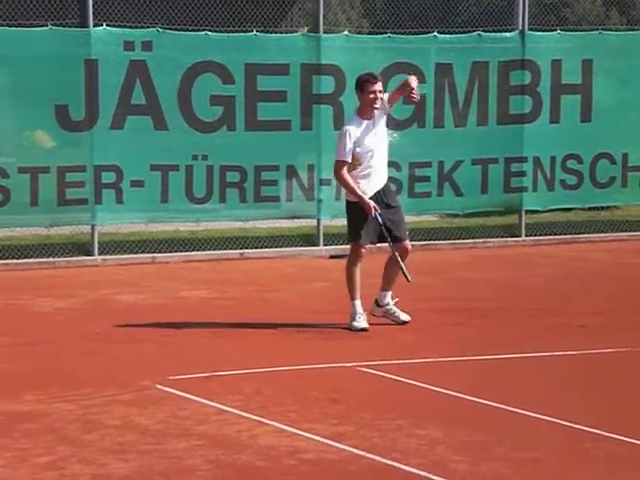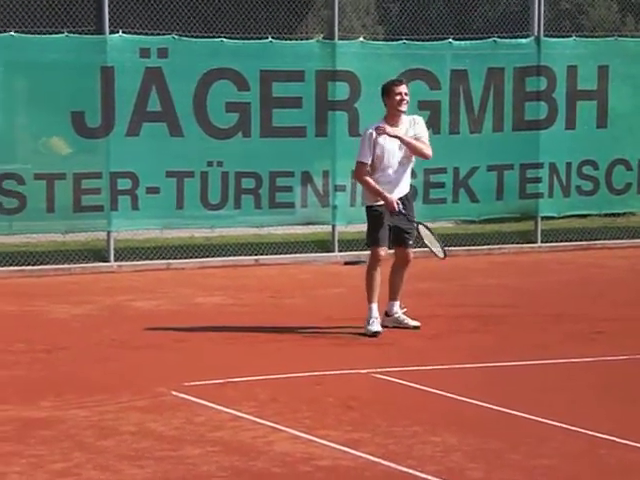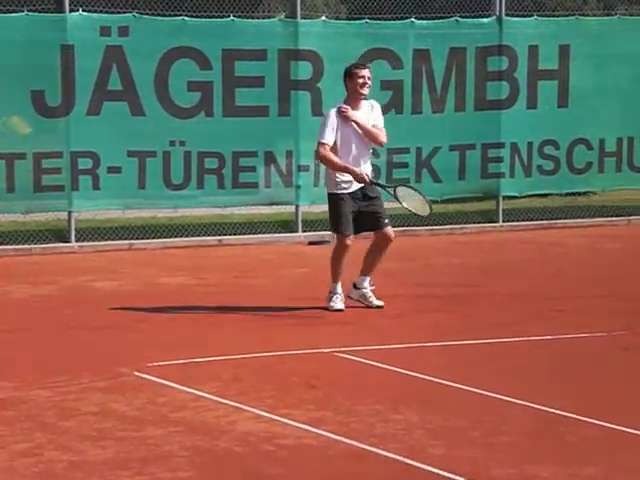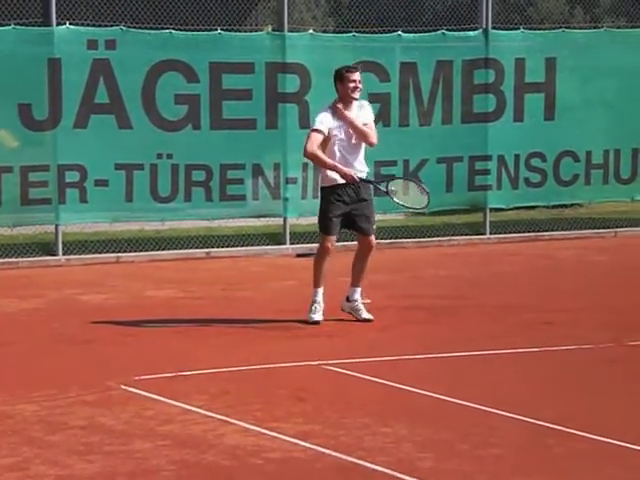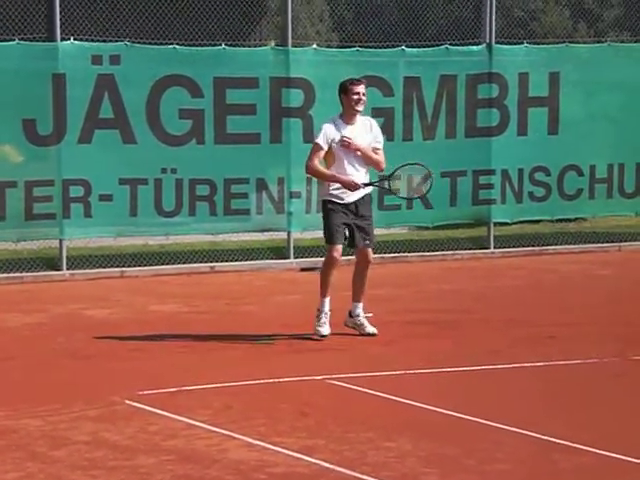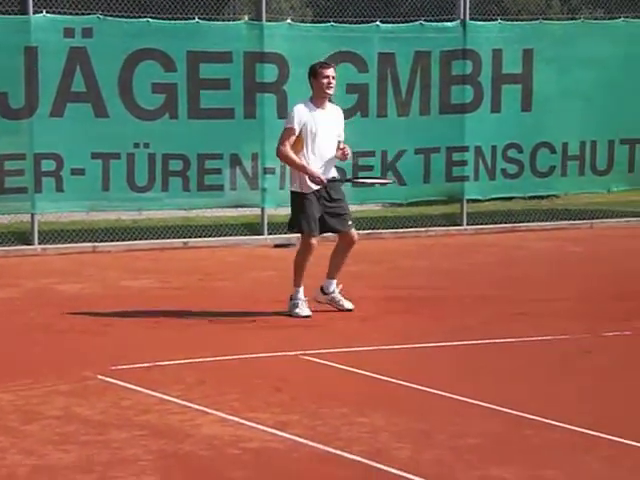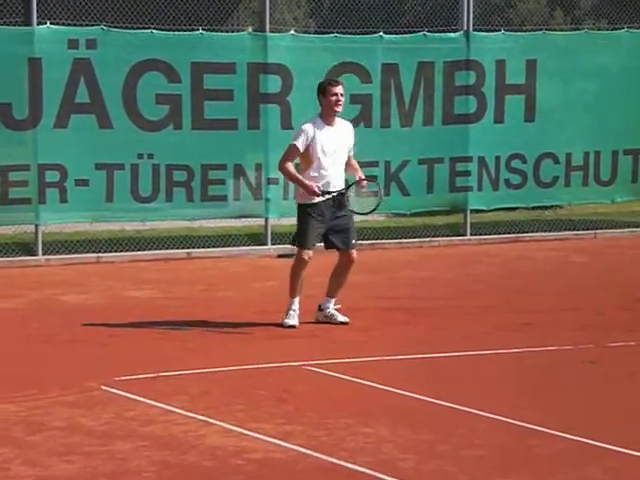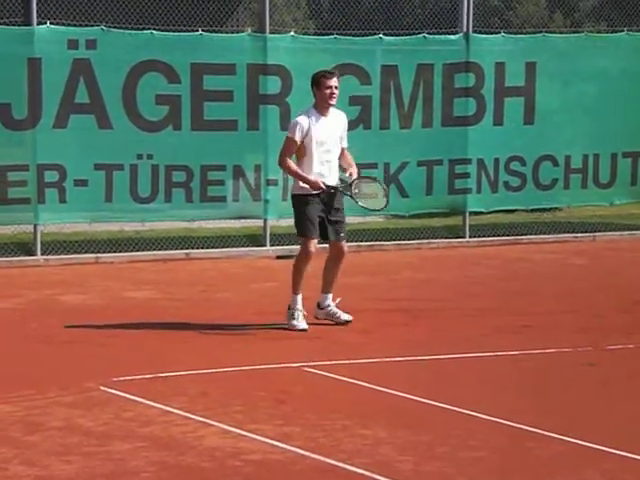
dt=0.3s
person 1, frame 1
left shoulder: (382, 109)
right shoulder: (350, 130)
left elbow: (408, 85)
right elbow: (339, 172)
left wrist: (410, 85)
right wrist: (362, 199)
left hip: (384, 191)
right hip: (359, 198)
left knee: (403, 248)
right knee: (358, 253)
left ankle: (383, 302)
right ankle: (356, 312)
person 1, frame 2
left shoulder: (414, 123)
right shoulder: (372, 133)
left elbow: (427, 153)
right elbow: (360, 173)
left wrist: (399, 135)
right wrist: (384, 196)
left hip: (403, 198)
right hip: (378, 202)
left knee: (405, 257)
right knee: (377, 256)
left ankle: (392, 311)
right ankle: (373, 316)
person 1, frame 3
left shoulder: (373, 107)
right shoulder: (335, 115)
left elbow: (381, 140)
right elbow: (322, 153)
left wrist: (356, 120)
right wrist: (351, 170)
left hip: (365, 184)
right hip: (341, 188)
left knee: (386, 235)
right knee: (344, 242)
left ankle: (360, 286)
right ankle: (335, 291)
person 1, frame 4
left shoulder: (364, 108)
right shoulder: (326, 116)
left elbow: (372, 140)
right elbow: (309, 150)
left wrist: (347, 118)
right wrist: (339, 169)
left hip: (360, 184)
right hip: (334, 187)
left knee: (368, 242)
right knee: (327, 245)
left ankle: (352, 299)
right ankle: (317, 300)
person 1, frame 5
left shoulder: (370, 125)
right shoulder: (329, 128)
left elbow: (381, 165)
right elbow: (311, 166)
left wrist: (361, 149)
right wrist: (341, 179)
left hip: (361, 200)
right hip: (334, 200)
left knee: (366, 257)
right knee: (334, 254)
left ankle: (355, 314)
right ankle: (323, 311)
person 1, frame 6
left shoulder: (337, 112)
right shoulder: (300, 111)
right elbow: (282, 150)
left wrist: (343, 151)
right wrist: (307, 170)
left hip: (330, 184)
right hip: (305, 188)
left knee: (349, 237)
right knee: (309, 242)
left ankle: (328, 289)
right ankle: (297, 297)
person 1, frame 7
left shoulder: (347, 128)
right shoulder: (307, 130)
right elbow: (284, 164)
left wrist: (358, 172)
right wrist: (304, 184)
left hip: (338, 201)
right hip: (311, 203)
left knee: (349, 257)
right knee: (304, 256)
left ankle: (326, 308)
right ankle: (293, 308)
person 1, frame 8
left shoulder: (341, 118)
right shoulder: (302, 121)
right elbow: (283, 159)
left wrist: (351, 167)
right wrist: (307, 179)
left hip: (332, 192)
right hip: (306, 194)
left knee: (339, 249)
right knee: (308, 249)
left ankle: (325, 304)
right ankle: (295, 308)
